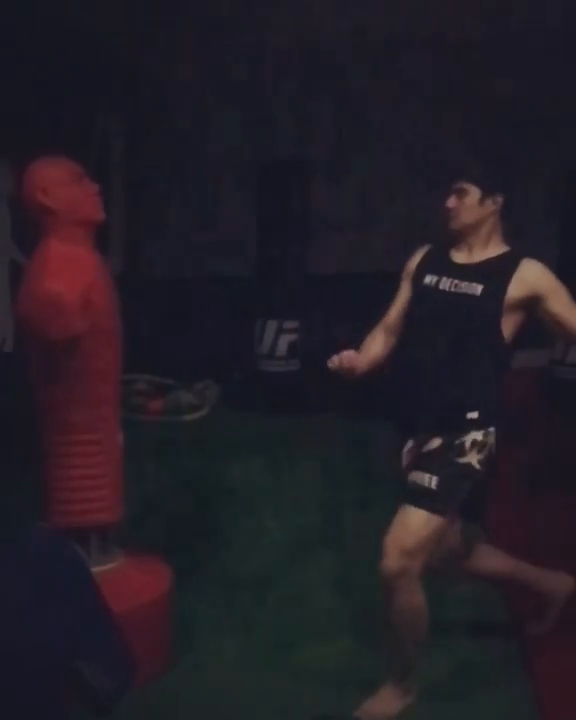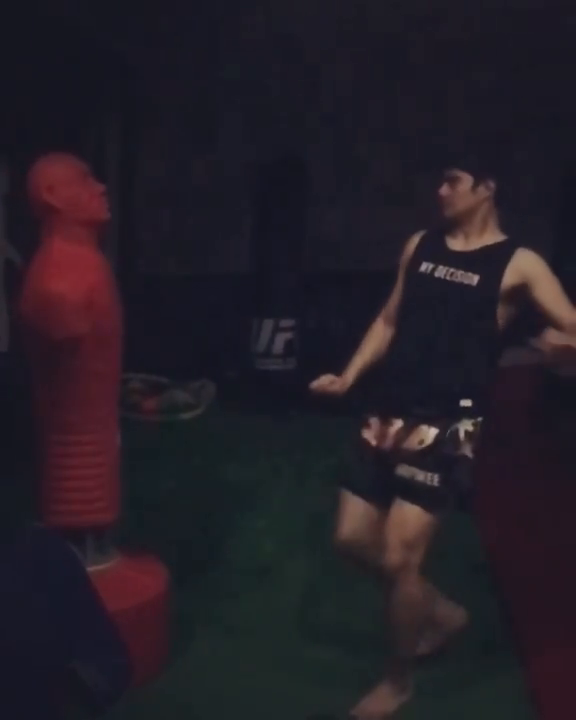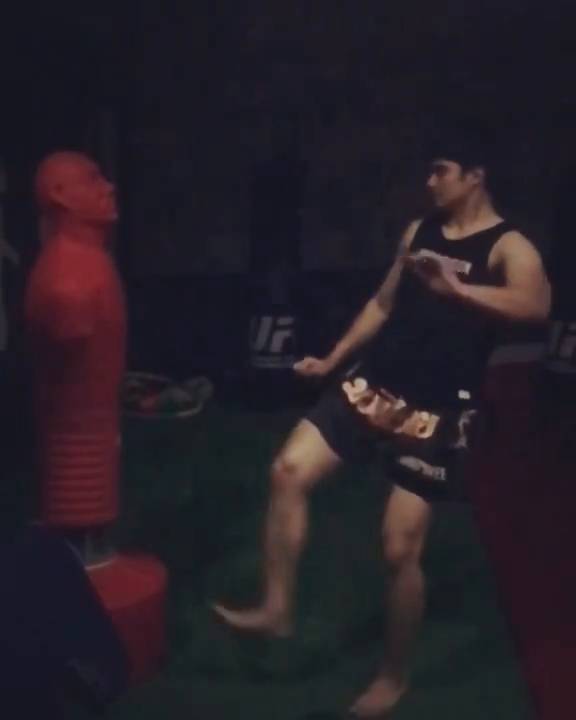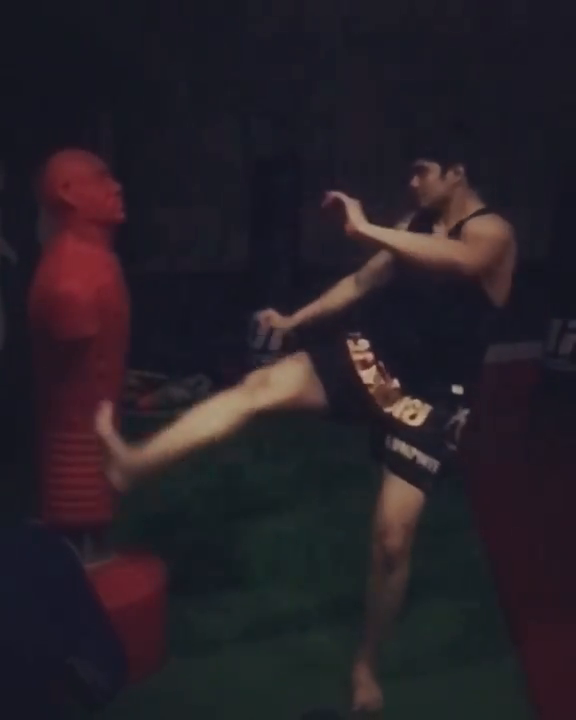
dt=0.5s
person 1, frame 1
left shoulder: (524, 275)
right shoulder: (424, 260)
right elbow: (390, 330)
right wrist: (359, 360)
left hip: (465, 438)
right hip: (422, 432)
left knee: (398, 562)
right knee: (455, 551)
person 1, frame 2
left shoulder: (517, 263)
right shoulder: (419, 245)
right wrist: (347, 377)
left hip: (447, 426)
right hip: (389, 415)
left knee: (398, 558)
right knee: (352, 538)
right ankle: (440, 613)
person 1, frame 3
left shoulder: (509, 246)
right shoulder: (419, 230)
left elbow: (535, 306)
left wrist: (456, 289)
right wrist: (333, 359)
left hip: (438, 408)
right hip: (373, 381)
left knee: (400, 548)
right knee: (289, 470)
right ankle: (276, 608)
person 1, frame 4
left shoulder: (491, 232)
right shoulder: (416, 226)
left elbow: (460, 260)
right elbow: (362, 281)
left wrist: (366, 228)
right wrist: (295, 320)
left hip: (429, 400)
right hip: (369, 360)
left knee: (391, 541)
right knee: (260, 385)
left ankle: (365, 666)
right ankle: (135, 461)
person 2, frame 1
left shoulder: (81, 258)
right shoulder: (55, 276)
right elbow: (63, 366)
left hip: (95, 421)
right hip: (78, 428)
left knee: (95, 526)
right knee: (85, 529)
person 2, frame 2
left shoulder: (84, 258)
right shoulder: (58, 275)
right elbow: (64, 361)
left hip: (94, 420)
right hip: (76, 427)
left knee: (92, 521)
right knee: (82, 530)
person 2, frame 3
left shoulder: (88, 256)
right shoulder: (64, 274)
right elbow: (68, 361)
left hip: (94, 421)
right hip: (77, 428)
left knee: (89, 524)
right knee: (79, 527)
person 2, frame 4
left shoulder: (92, 255)
right shoulder: (70, 274)
right elbow: (75, 363)
left wrist: (125, 388)
left hip: (91, 420)
right hip: (78, 427)
left knee: (89, 527)
right knee: (79, 530)
